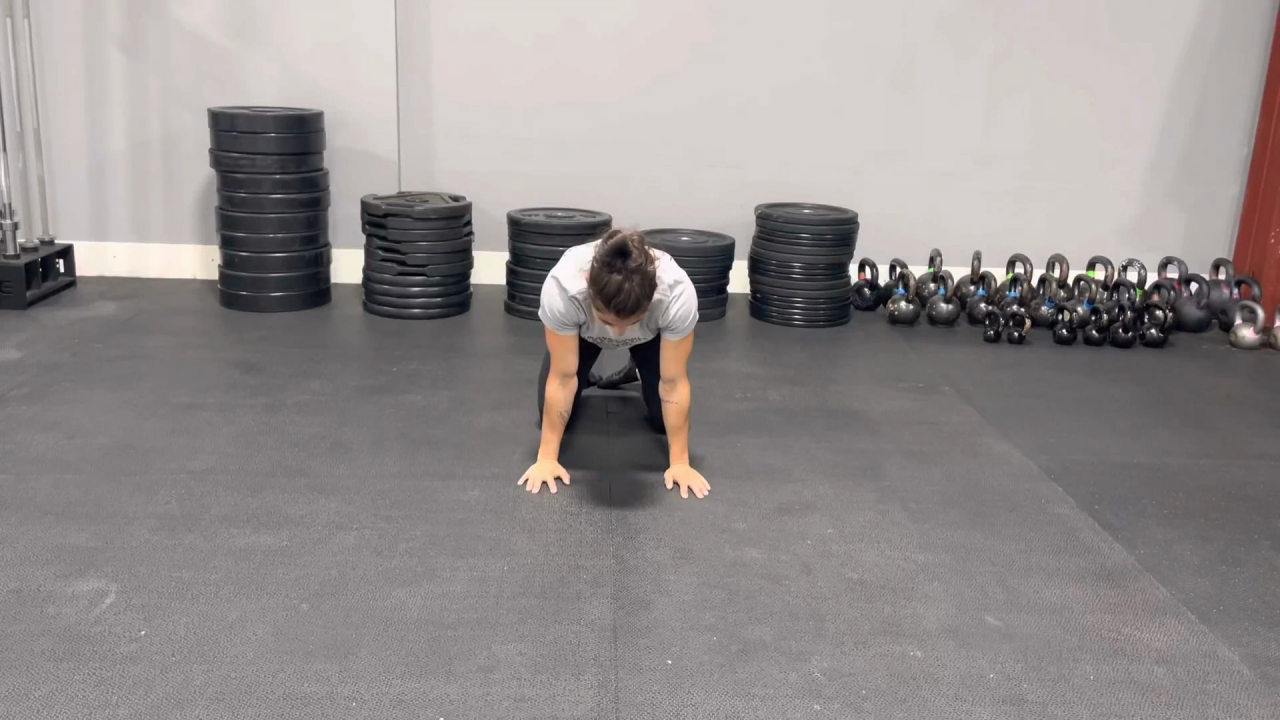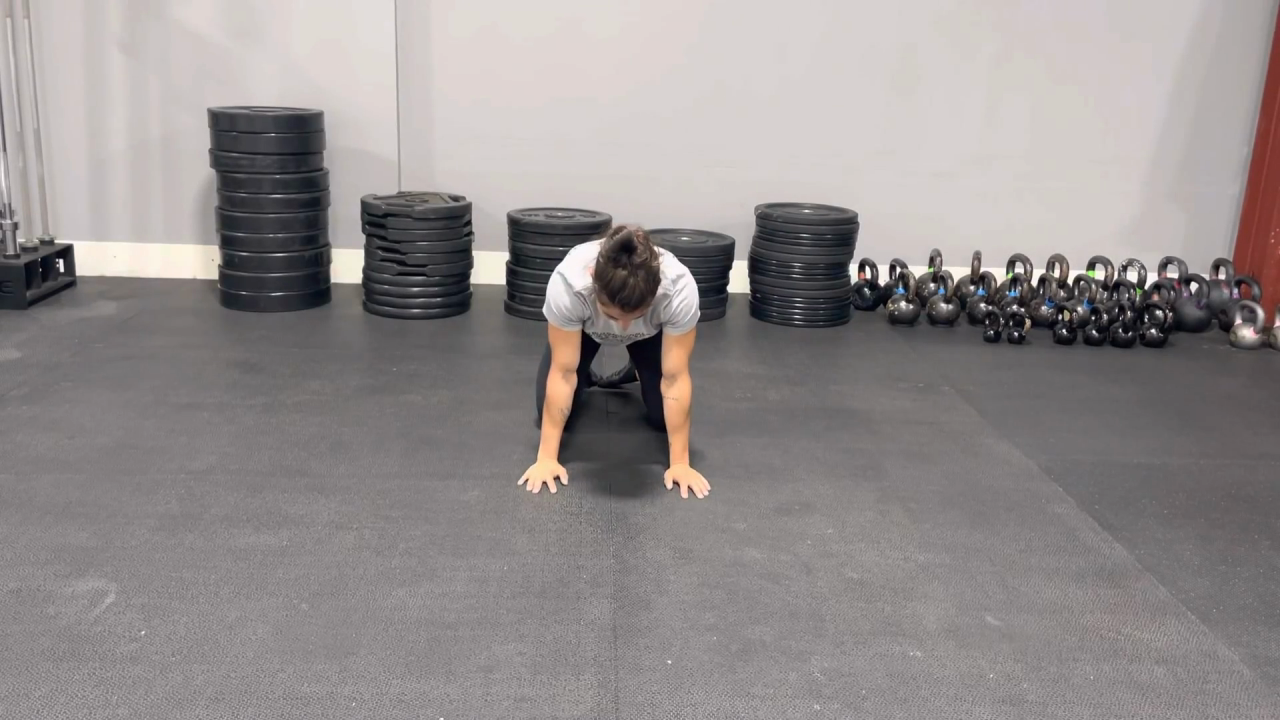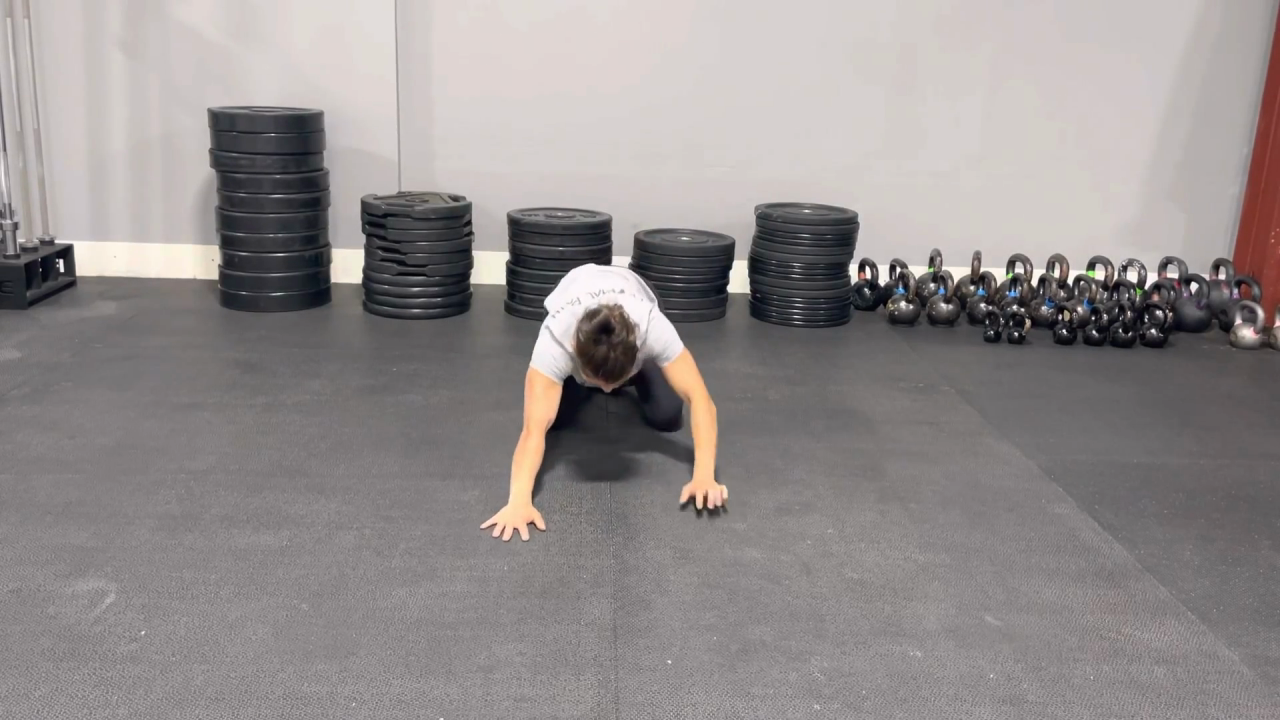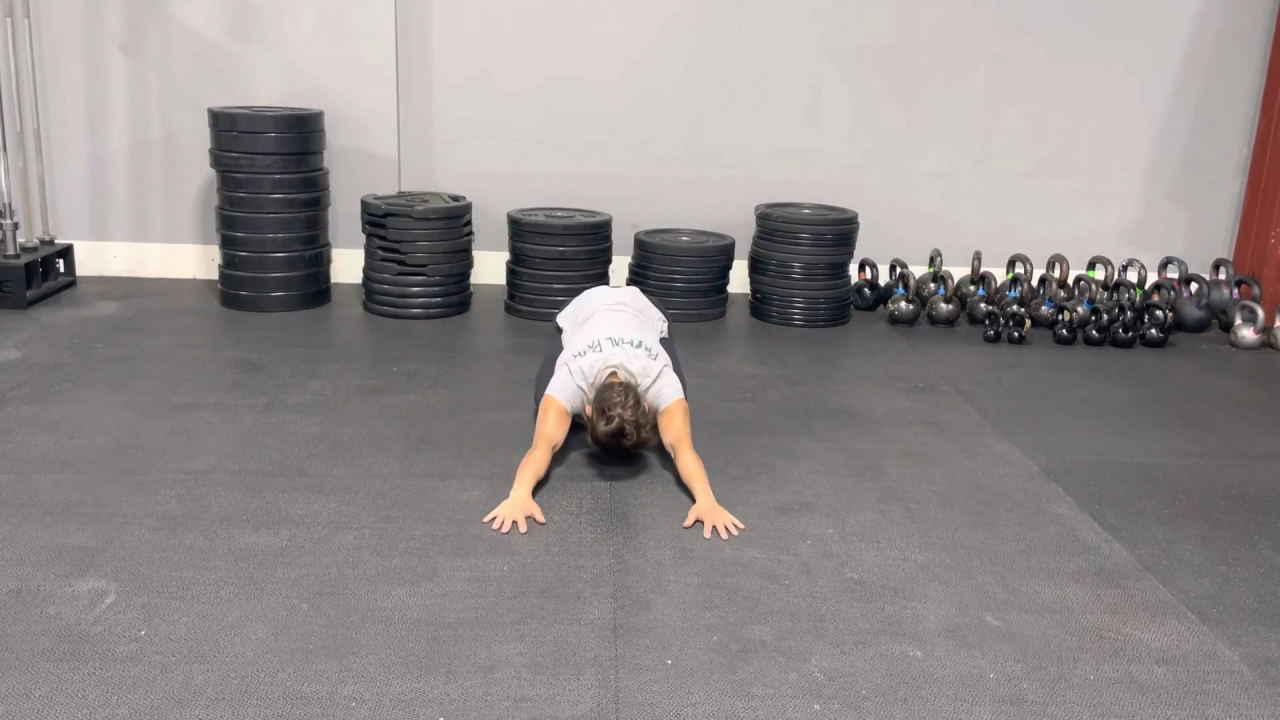
dt=1s
person 1, frame 1
left shoulder: (677, 292)
right shoulder: (562, 286)
left elbow: (673, 381)
right elbow: (563, 376)
left wrist: (680, 462)
right wrist: (547, 458)
right hip: (581, 331)
left knee: (663, 419)
right knee: (554, 414)
left ankle: (639, 372)
right ankle: (586, 379)
person 1, frame 2
left shoulder: (680, 288)
right shoulder: (567, 282)
left elbow: (675, 378)
right elbow: (563, 373)
left wrist: (680, 462)
right wrist: (547, 457)
right hip: (584, 327)
left knee: (662, 418)
right knee: (549, 411)
left ankle: (638, 371)
right ankle: (586, 377)
person 1, frame 3
left shoulder: (652, 327)
right shoulder: (556, 339)
left elbow: (699, 400)
right elbow: (534, 429)
left wrist: (704, 476)
right wrist: (518, 501)
left knee: (666, 417)
right knee: (557, 417)
left ankle: (636, 378)
right ankle: (577, 380)
person 1, frame 4
left shoulder: (659, 379)
right shoulder: (572, 378)
left elbow: (681, 446)
right elbow: (543, 445)
left wrist: (706, 501)
right wrist: (519, 496)
left hip: (644, 311)
right hip: (581, 311)
left knee: (676, 410)
right knee: (548, 407)
